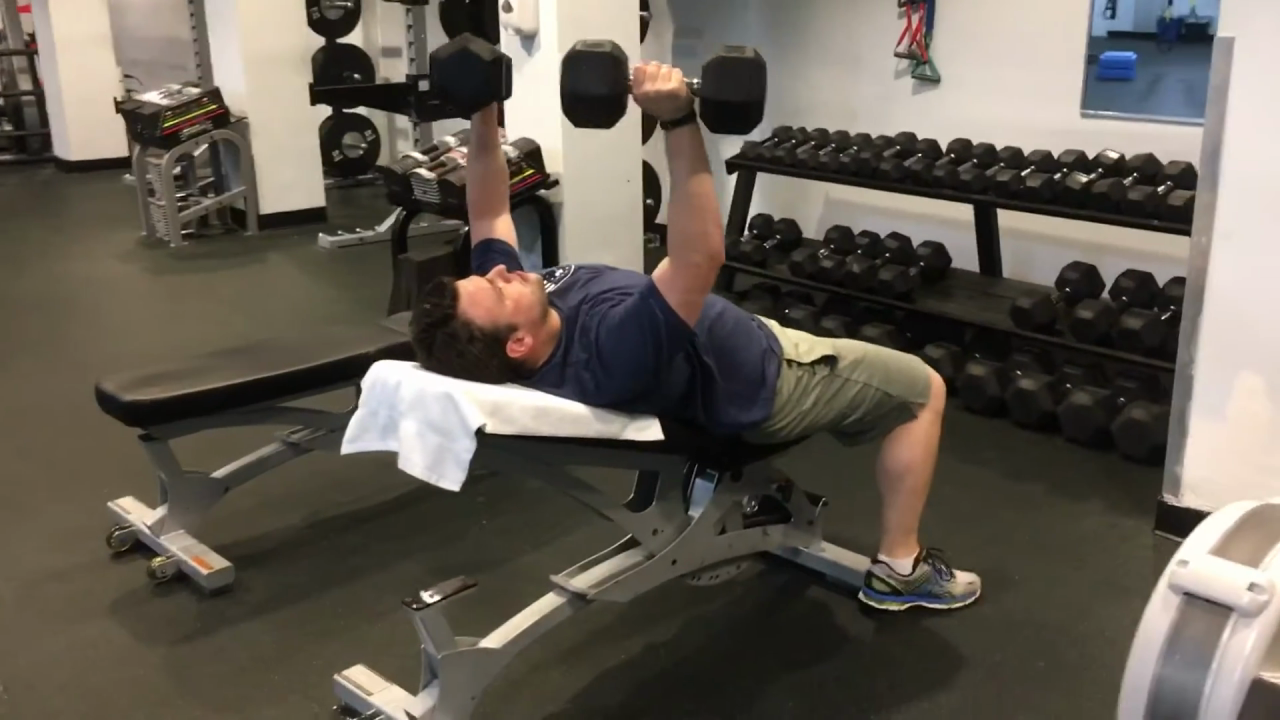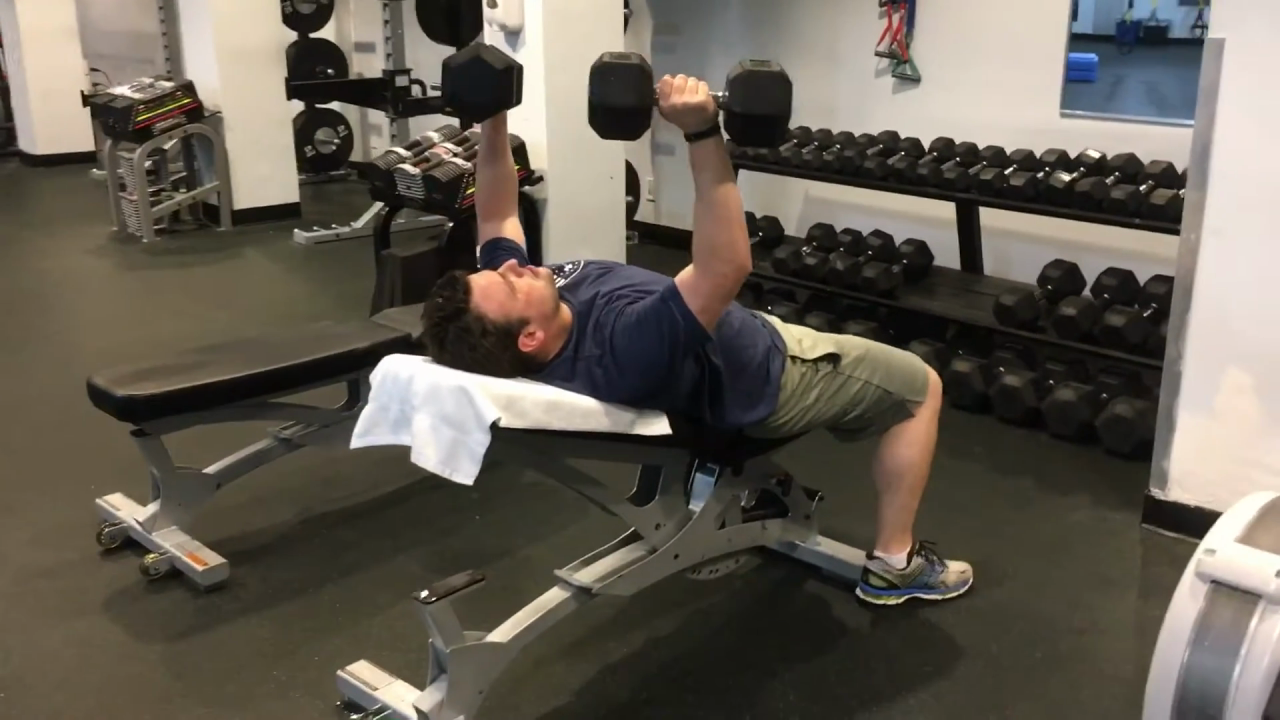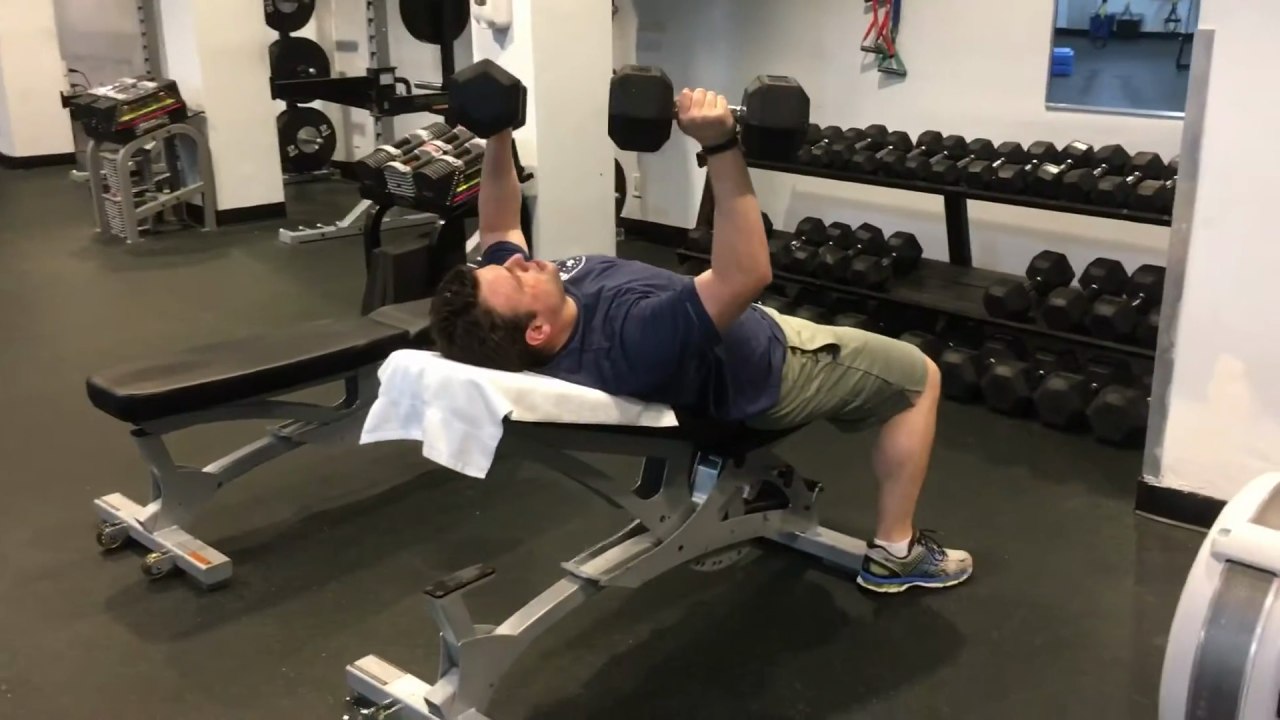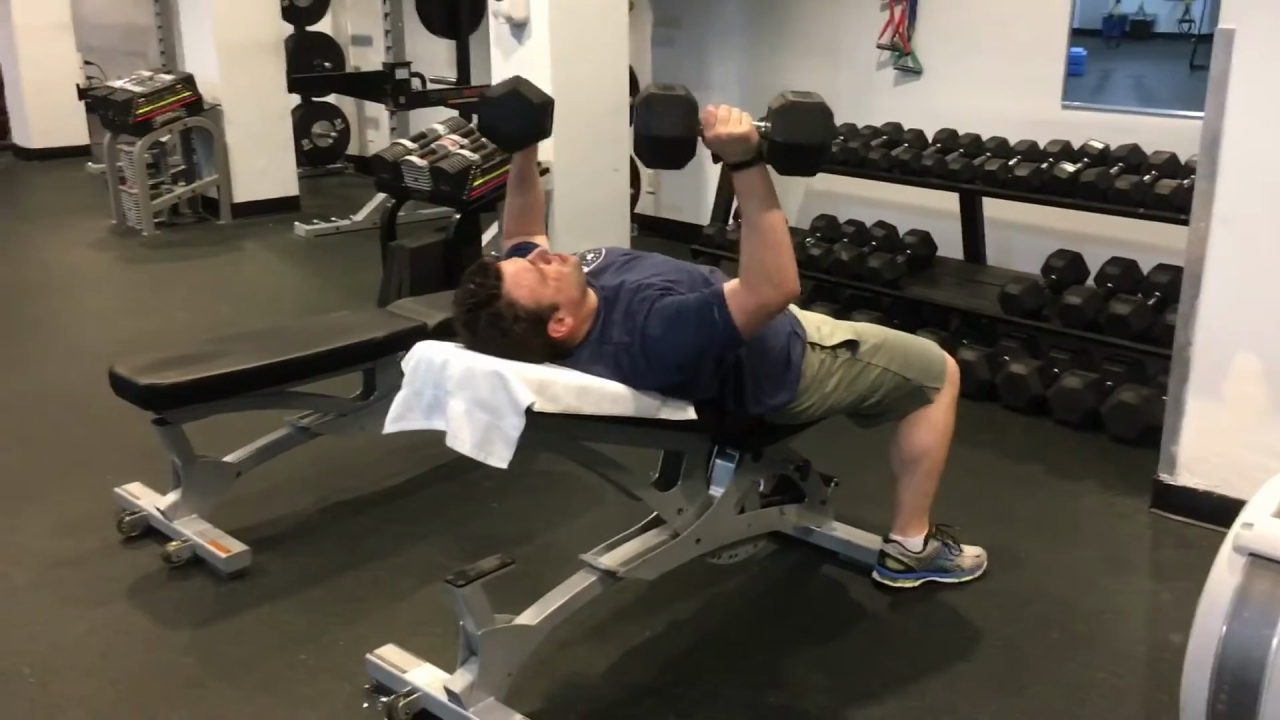
dt=0.3s
person 1, frame 1
left shoulder: (498, 311)
right shoulder: (606, 356)
left elbow: (487, 215)
right elbow: (700, 259)
left wrist: (484, 112)
right wrist: (678, 119)
right hip: (760, 377)
right knee: (924, 390)
right ankle: (899, 569)
person 1, frame 2
left shoulder: (506, 316)
right shoulder: (616, 353)
left elbow: (495, 216)
right elbow: (726, 267)
left wrist: (493, 118)
right wrist: (702, 132)
right hip: (762, 373)
right knee: (920, 386)
right ankle: (893, 563)
person 1, frame 3
left shoulder: (518, 307)
right shoulder: (625, 344)
left elbow: (497, 229)
right elbow: (745, 276)
left wrist: (497, 133)
right wrist: (719, 144)
left hip: (728, 341)
right hip: (764, 365)
right knee: (919, 376)
right ankle: (894, 553)
person 1, frame 4
left shoulder: (537, 307)
right shoulder: (644, 338)
left elbow: (520, 234)
right elbow: (774, 288)
left wrist: (523, 147)
right wrist: (744, 160)
left hip: (743, 338)
right hip: (783, 359)
right knee: (938, 373)
right ankle: (910, 548)
